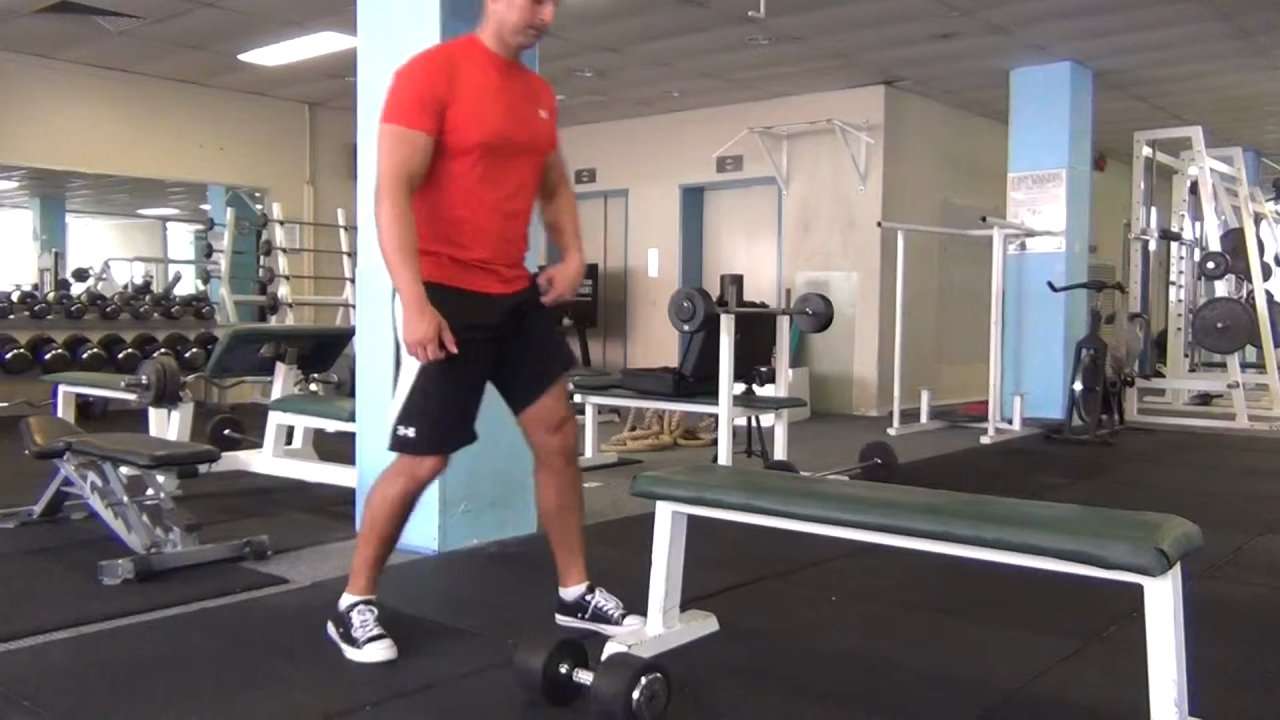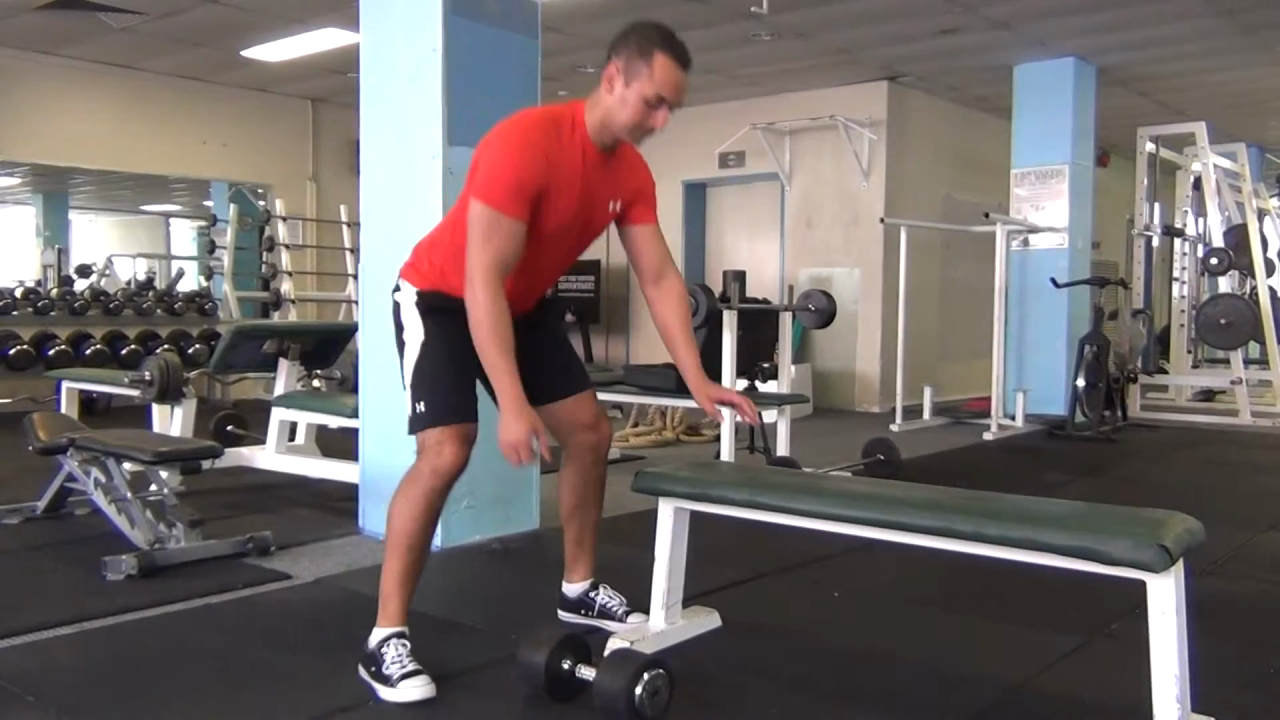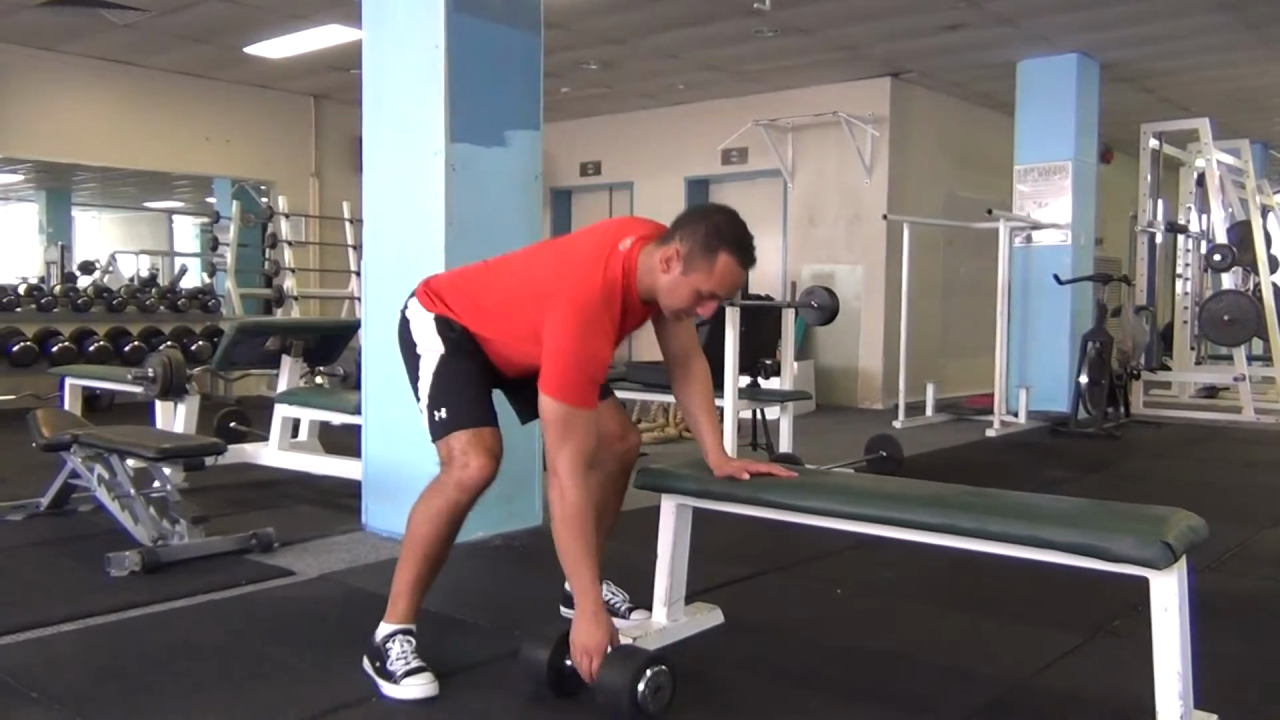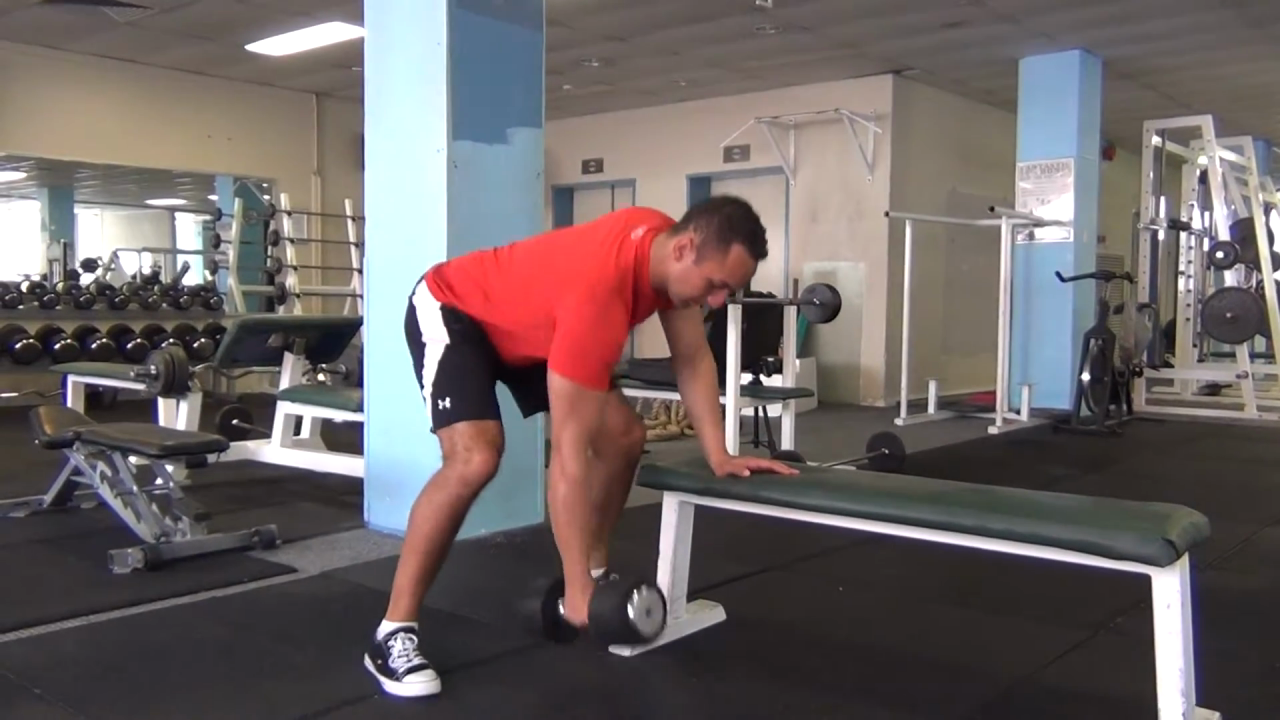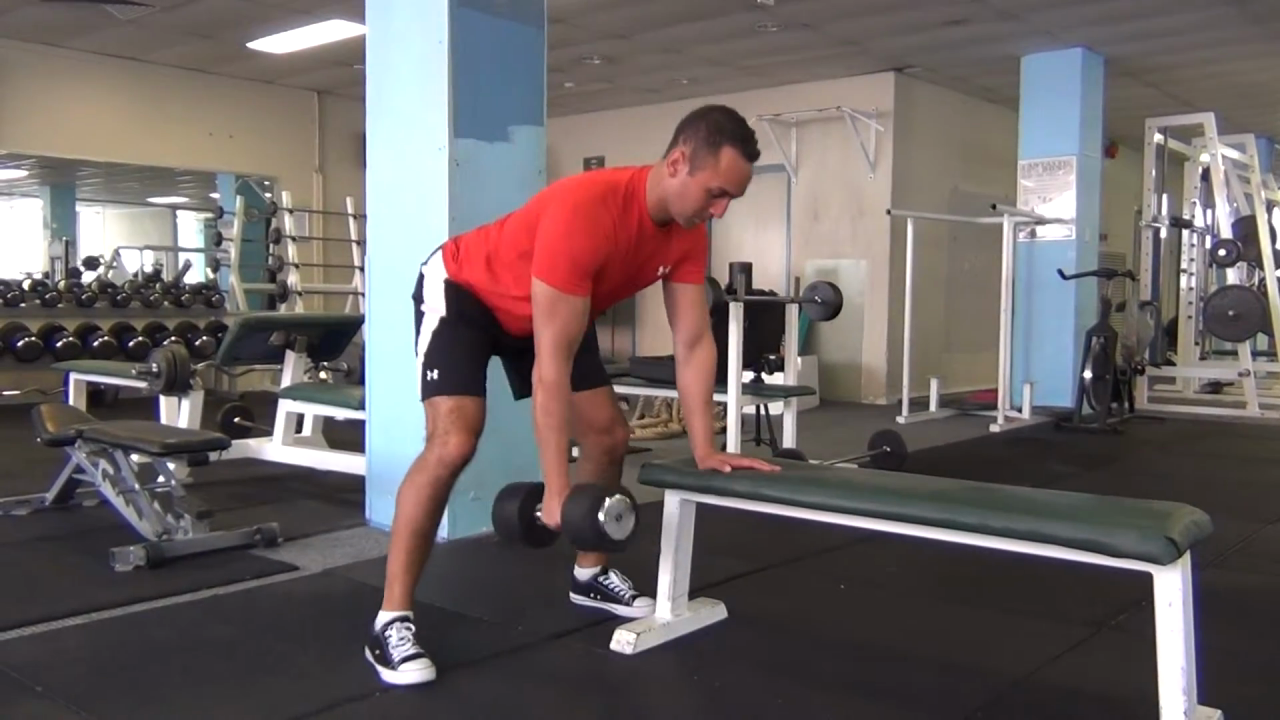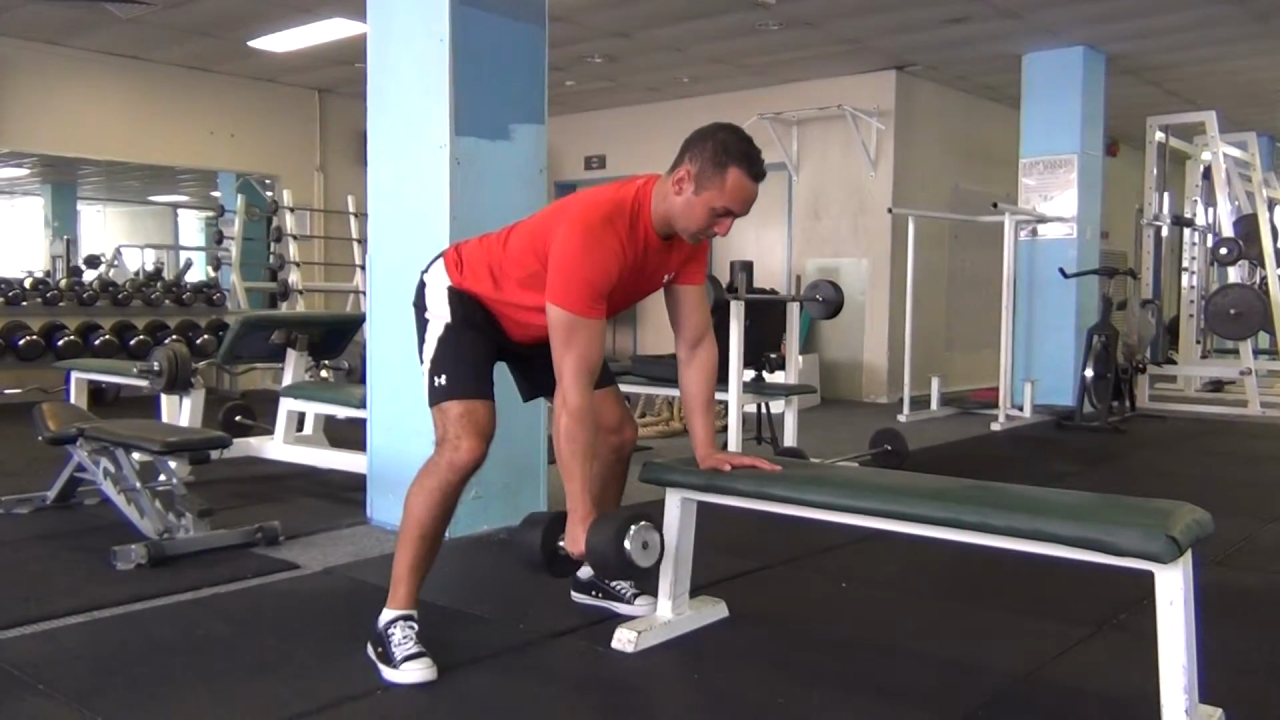
dt=0.5s
person 1, frame 1
left shoulder: (537, 93)
right shoulder: (430, 73)
left elbow: (554, 183)
right elbow: (393, 195)
left wrist: (572, 252)
right wrist: (415, 300)
left hip: (515, 293)
right hip: (441, 296)
left knee: (559, 437)
right knee: (421, 460)
left ankle: (575, 592)
right ankle: (354, 603)
person 1, frame 2
left shoulder: (630, 173)
right shoulder: (525, 141)
left elbow: (660, 278)
right elbow: (481, 280)
left wrist: (698, 382)
right wrist: (511, 404)
left hip: (521, 302)
right hip: (440, 299)
left knee: (589, 431)
right knee: (446, 453)
left ankle: (581, 592)
right ankle: (386, 634)
person 1, frame 3
left shoulder: (661, 262)
right shoulder: (584, 306)
left elbow: (686, 365)
right elbow: (565, 475)
left wrist: (717, 457)
right wrist: (593, 611)
left hip: (518, 333)
right hip: (445, 322)
left knee: (619, 442)
right knee: (473, 464)
left ankle: (579, 590)
right ankle: (392, 633)
person 1, frame 4
left shoulder: (673, 254)
right shoulder: (598, 294)
left elbow: (694, 360)
right elbow: (569, 453)
left wrist: (720, 458)
right wrist: (572, 585)
left hip: (530, 326)
right hip: (453, 310)
left knee: (624, 436)
right knee: (475, 461)
left ankle: (593, 572)
right ankle: (393, 632)
person 1, frame 5
left shoulder: (686, 233)
right shoulder: (582, 210)
left elbow: (693, 343)
right elbow: (552, 362)
left wrist: (705, 450)
right wrist: (555, 490)
left hip: (556, 311)
right hip: (462, 291)
left knee: (609, 435)
right knee: (453, 444)
left ankle: (589, 574)
right ankle: (392, 618)
person 1, frame 6
left shoulder: (688, 235)
right shoulder: (594, 231)
left elbow: (695, 343)
right elbow: (573, 389)
left wrist: (706, 448)
right wrist: (578, 517)
left hip: (542, 318)
right hip: (462, 296)
left knee: (618, 434)
right knee: (465, 446)
left ankle: (591, 575)
right ankle: (395, 618)
